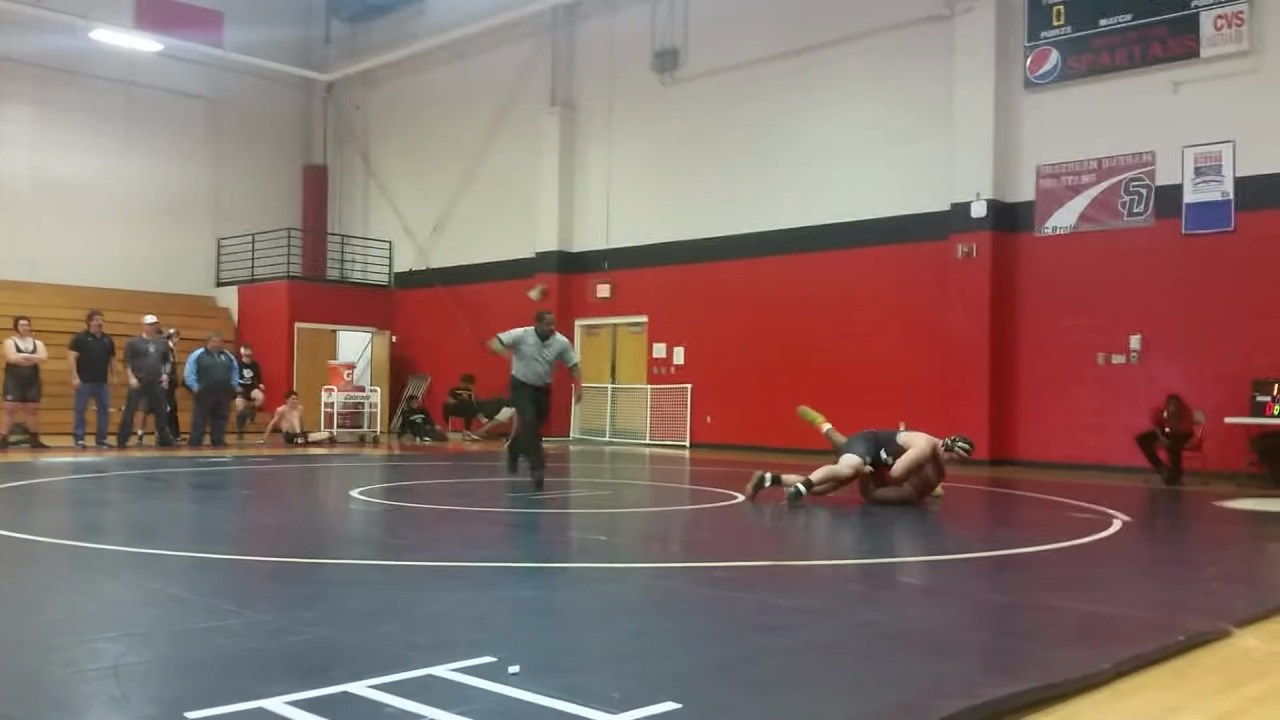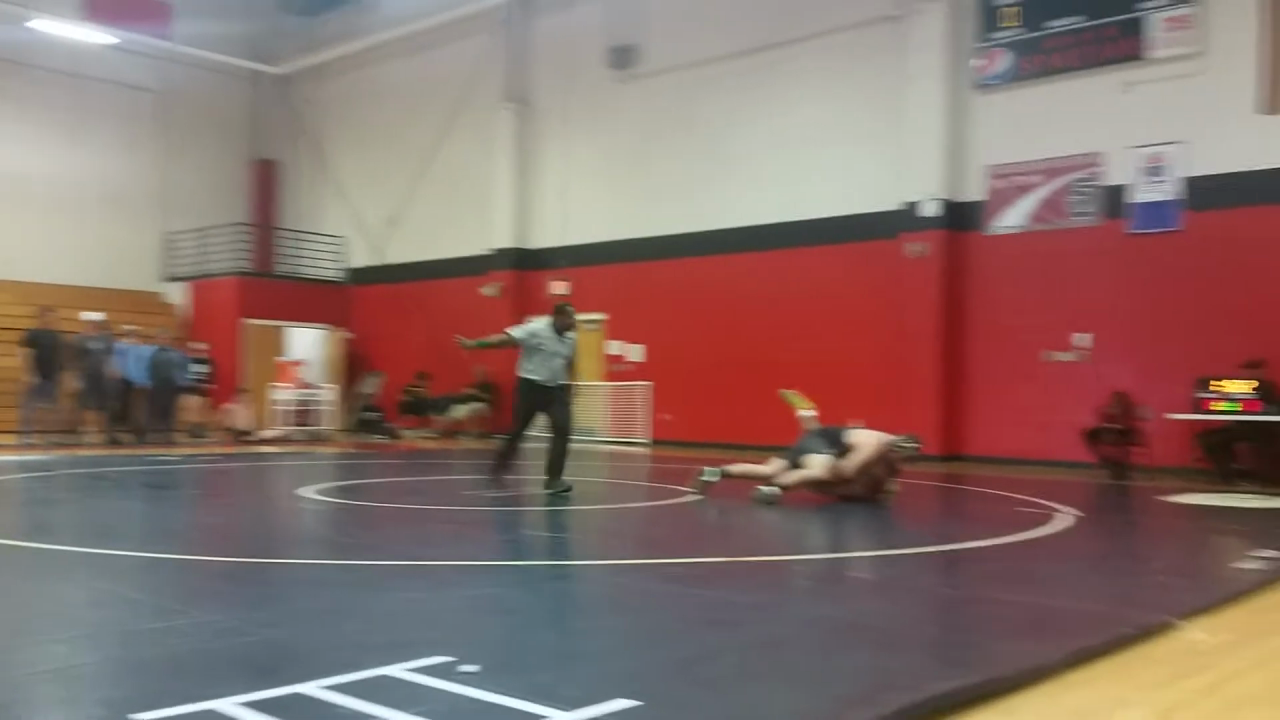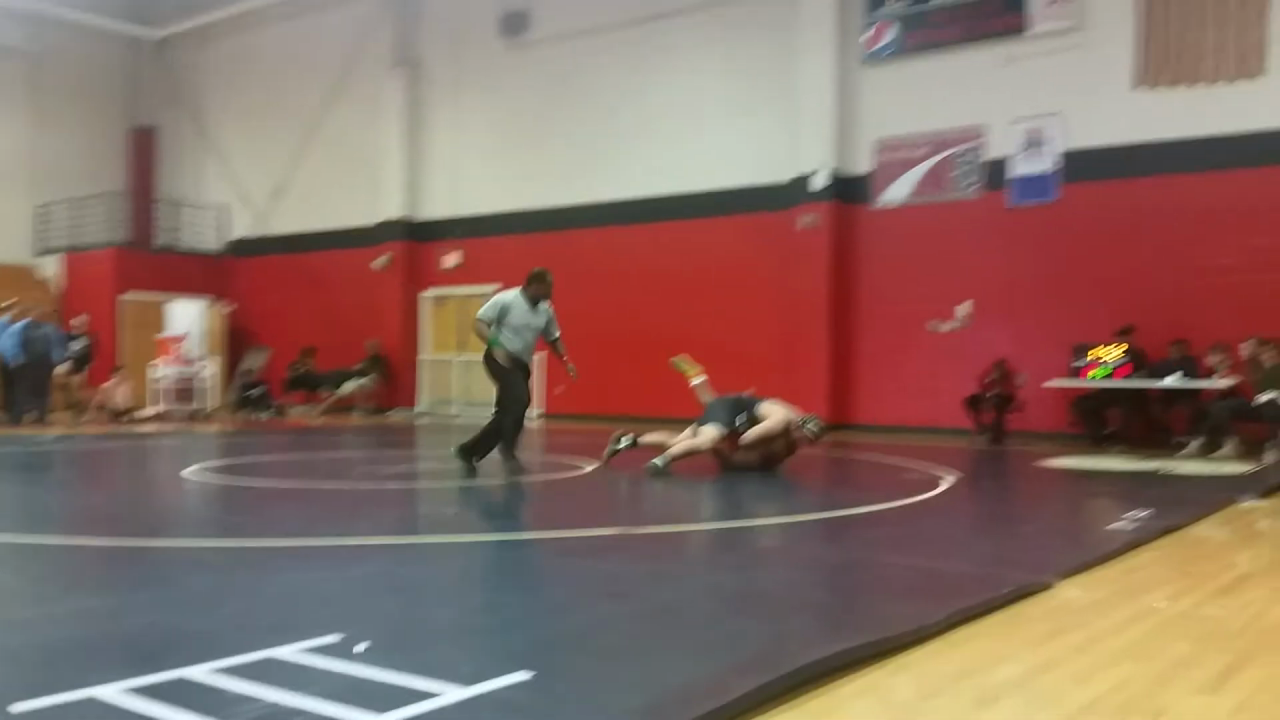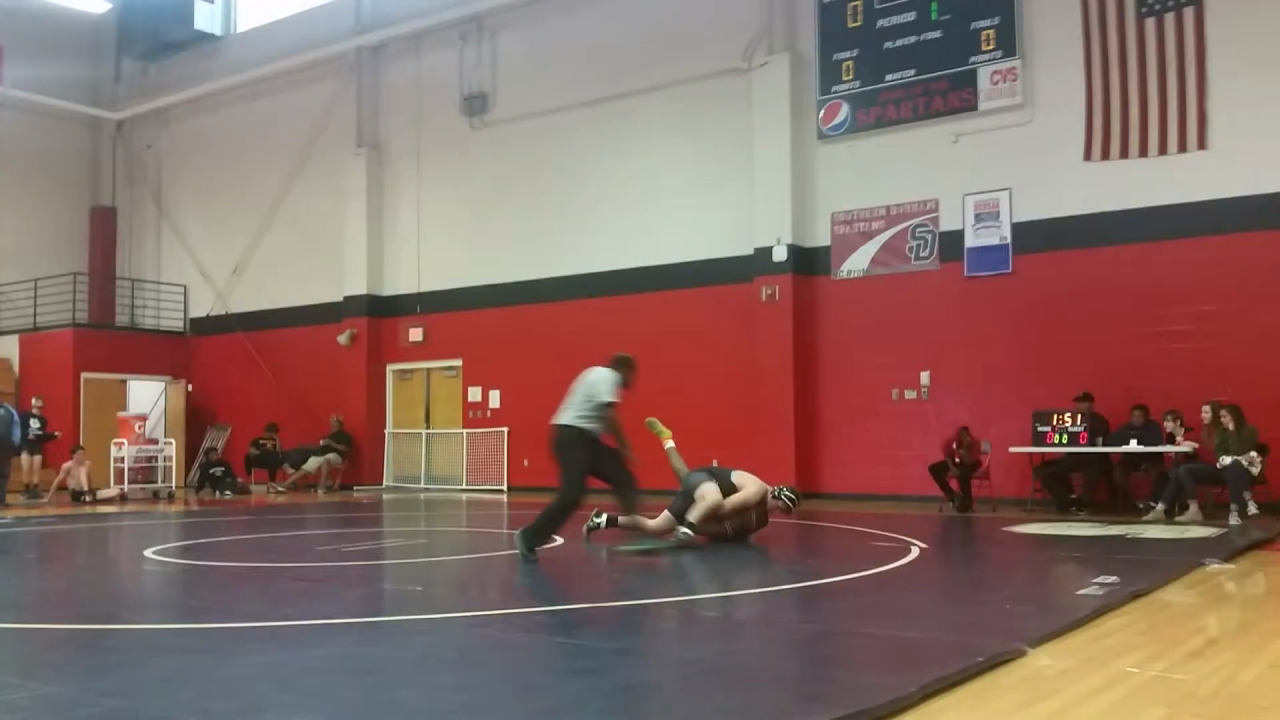
dt=0.3s
person 1, frame 1
left shoulder: (938, 454)
right shoulder: (925, 448)
right elbow: (896, 473)
left hip: (873, 453)
right hip: (866, 444)
left knee: (817, 487)
right knee: (847, 469)
left ankle: (768, 479)
right ankle: (801, 486)
person 1, frame 2
left shoulder: (890, 445)
right shoulder: (873, 447)
right elbow: (846, 472)
left hip: (823, 443)
right hip: (817, 442)
left knee: (767, 472)
right knee: (823, 472)
left ankle: (711, 474)
right ankle: (774, 487)
person 1, frame 3
left shoulder: (794, 420)
right shoulder: (782, 422)
right elbow: (745, 440)
left hip: (734, 413)
right hip: (727, 409)
left knee: (677, 442)
right knee: (707, 442)
left ankle: (628, 441)
right ankle: (661, 460)
person 1, frame 4
right shoulder: (756, 494)
right elbow: (722, 506)
left hip: (698, 488)
right hip: (697, 482)
left knee: (655, 527)
right knee: (714, 500)
left ankle: (603, 520)
right ankle: (686, 529)
person 2, frame 1
left shoulder: (561, 342)
right shoulder: (521, 335)
left elbow: (573, 366)
right elbow: (494, 343)
left wrist: (577, 387)
right wrist: (501, 351)
left hip: (542, 388)
right hip: (521, 386)
left knee: (532, 427)
right knee: (528, 422)
left ankle: (514, 450)
right ankle: (537, 468)
person 2, frame 2
left shoulder: (570, 338)
right shoulder: (535, 330)
right elbow: (505, 338)
left wrist: (569, 386)
right wrist: (475, 344)
left hip: (556, 389)
right hip: (530, 387)
left knee: (563, 428)
right knee: (517, 431)
left ankle: (554, 480)
right ankle: (501, 464)
person 2, frame 3
left shoulder: (545, 309)
right shoulder: (505, 300)
left elbow: (554, 339)
right elbow: (480, 324)
left wrist: (567, 362)
right wrist: (496, 347)
left hip: (520, 364)
right hip: (501, 359)
left knee: (511, 408)
right knee: (520, 399)
left ankle: (468, 451)
right ankle: (507, 451)
person 2, frame 4
left shoulder: (597, 377)
right shoulder: (608, 377)
right elbow: (610, 416)
right wrist: (624, 447)
left hip: (584, 439)
right hip: (573, 436)
left knee: (624, 481)
right knee: (571, 495)
right ankle: (529, 538)
